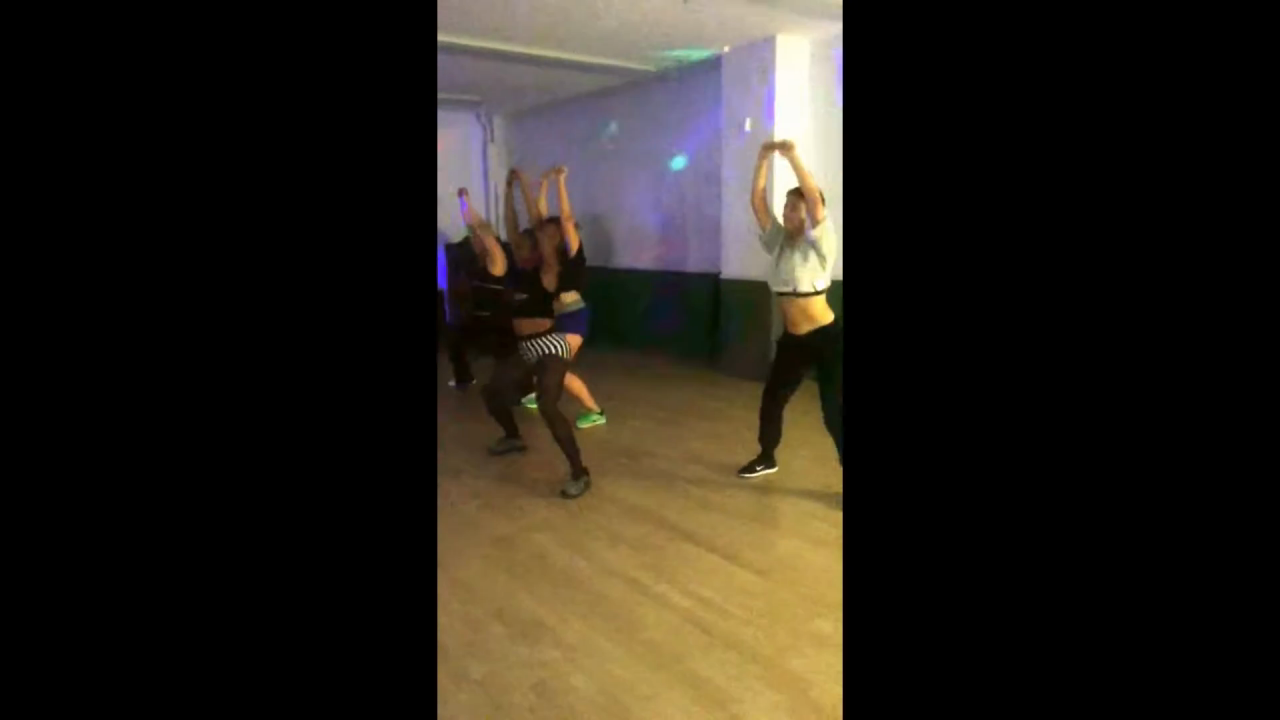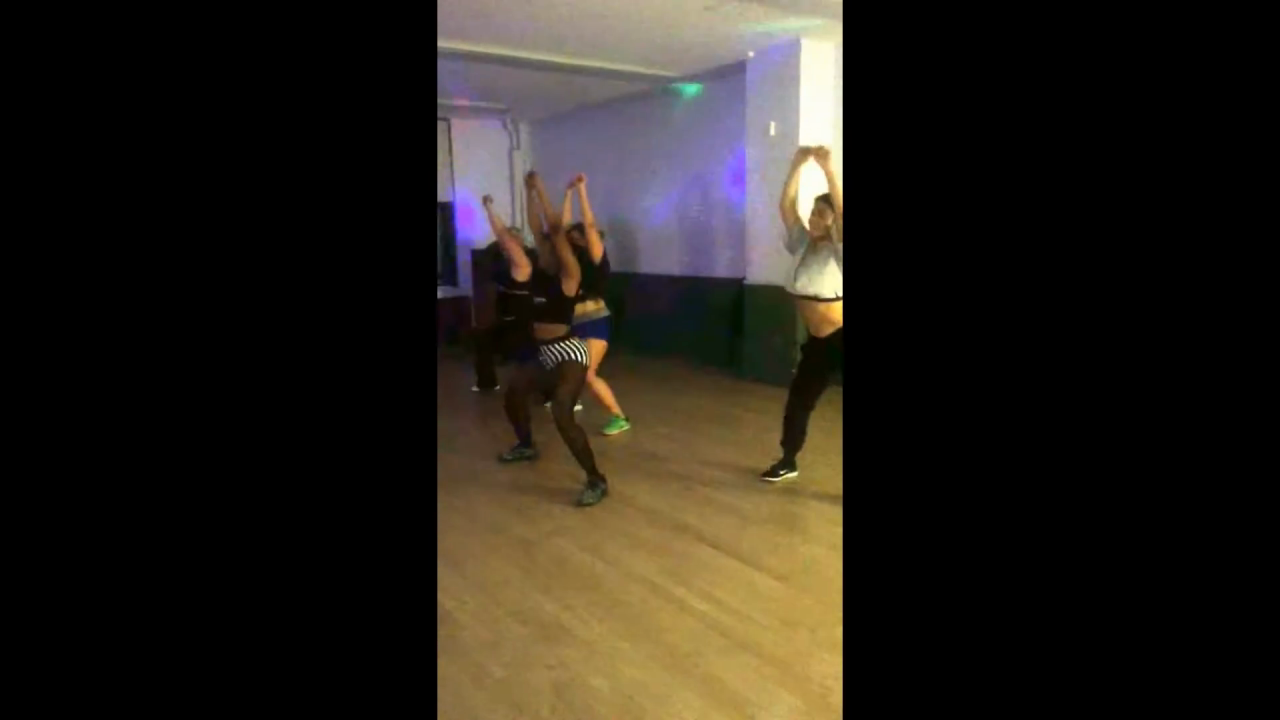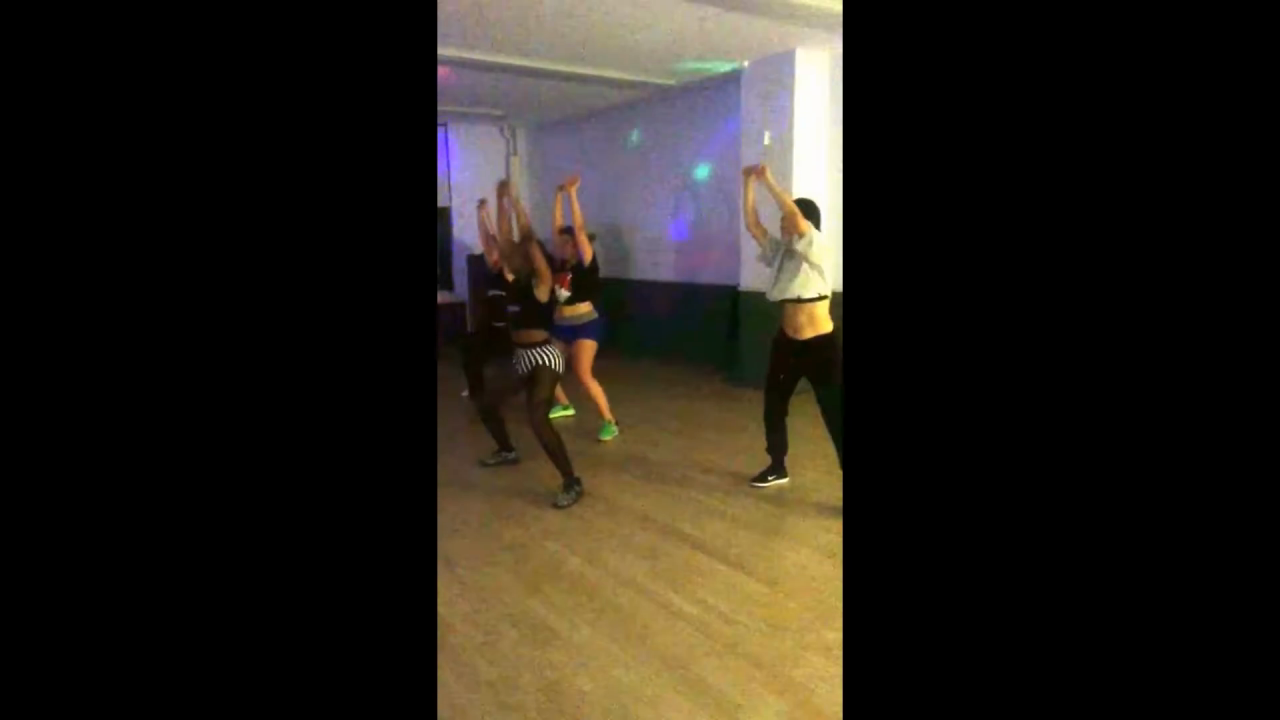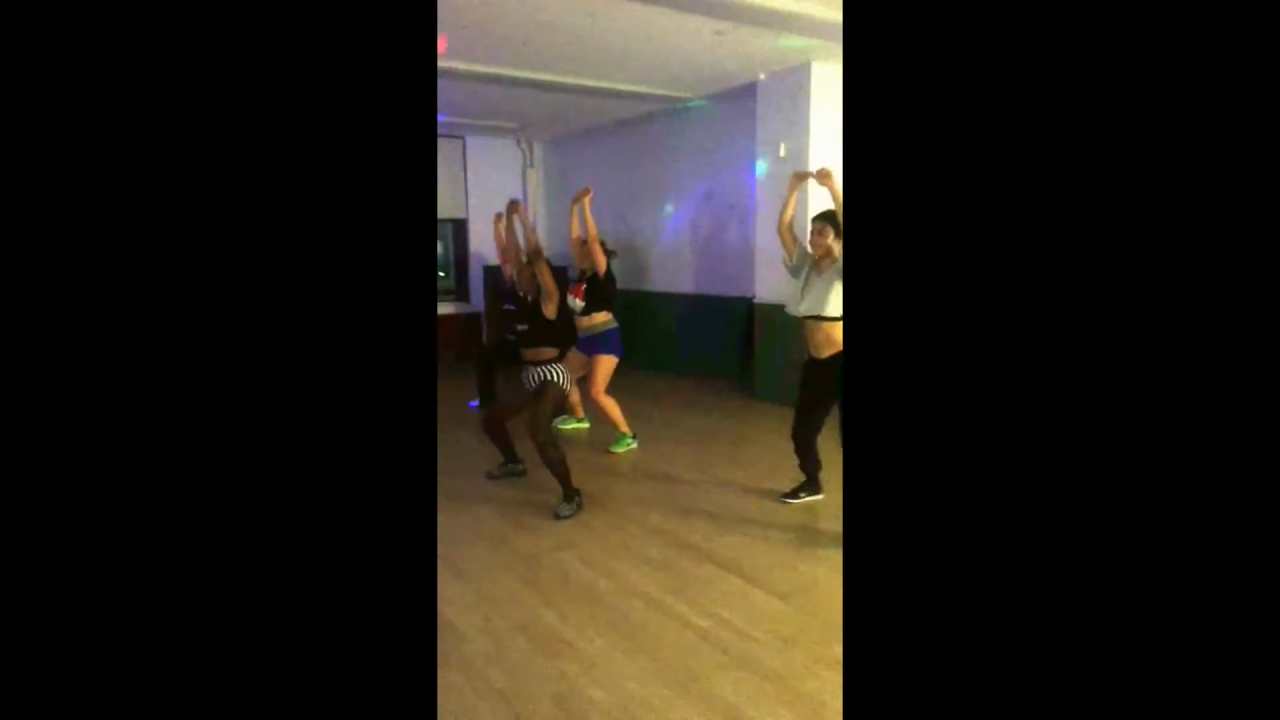
dt=0.5s
person 1, frame 1
left shoulder: (820, 239)
right shoulder: (779, 239)
left elbow: (815, 198)
right elbow: (758, 204)
left wrist: (793, 157)
right wrist: (763, 162)
left hip: (825, 337)
right hip: (792, 339)
left knee: (834, 412)
right knee: (772, 400)
right ankle: (766, 458)
person 1, frame 2
left shoulder: (839, 249)
right shoulder: (803, 243)
left elbow: (841, 209)
right elbow: (786, 205)
left wrist: (827, 168)
right wrist: (798, 165)
left hip: (838, 337)
right hip: (817, 342)
right knee: (797, 403)
right ankle: (788, 461)
person 1, frame 3
left shoulder: (817, 247)
right shoulder: (781, 250)
left elbow: (796, 214)
right elbow: (753, 224)
left wrist: (768, 179)
right wrist: (748, 184)
left hip: (820, 343)
right hip: (787, 342)
left knee: (834, 415)
right knee: (773, 408)
right ankle: (778, 467)
person 1, frame 4
left shoulder: (842, 267)
right shoulder: (805, 265)
left elbow: (845, 226)
right elbow: (784, 229)
left wrist: (832, 187)
right wrist: (794, 188)
left hip: (839, 361)
right hip: (816, 364)
left knee: (847, 438)
right knee: (802, 430)
right ankle: (812, 483)
person 2, frame 1
left shoulder: (547, 271)
right shoulder: (520, 270)
left elbow: (538, 229)
right elbow: (513, 231)
left hip: (550, 346)
right hip: (526, 346)
left knee: (547, 406)
right knee: (492, 392)
left ankle: (579, 472)
right ankle: (513, 437)
person 2, frame 2
left shoulder: (569, 276)
right shoulder: (541, 275)
left elbow: (557, 234)
left wrist: (540, 191)
right wrist: (531, 191)
left hip: (568, 352)
right hip: (545, 353)
left knee: (561, 416)
right knee: (513, 393)
left ankle: (596, 480)
right ankle: (526, 445)
person 2, frame 3
left shoulder: (541, 281)
right shoulder: (516, 281)
left elbow: (529, 238)
right elbow: (505, 240)
left wrist: (513, 197)
right wrist: (500, 201)
left hip: (544, 357)
right hip: (521, 358)
left knee: (538, 418)
right knee: (487, 403)
left ankle: (571, 482)
right ankle: (507, 450)
person 2, frame 4
left shoulder: (549, 298)
right shoulder: (525, 299)
left elbow: (536, 257)
right elbow: (513, 255)
left wrist: (522, 215)
right wrist: (510, 218)
left hip: (550, 374)
right hip: (530, 375)
left knee: (539, 433)
right knee: (491, 416)
left ankle: (571, 495)
right ankle: (513, 463)
person 3, frame 1
left shoulder: (572, 253)
right shoulder: (547, 253)
left elbow: (567, 219)
right elbow: (540, 216)
left wrist: (560, 182)
right wrist: (543, 182)
left hip: (573, 315)
right hip: (552, 315)
left ankle: (595, 412)
person 3, frame 2
left shoulder: (595, 261)
right shoulder: (573, 260)
left elbow: (590, 227)
right elbow: (566, 227)
left wrist: (582, 190)
right wrist: (569, 192)
left hip: (596, 323)
right hip: (574, 323)
left knee: (587, 375)
left ankle: (620, 418)
person 3, frame 3
left shoulder: (587, 264)
right shoulder: (564, 263)
left elbow: (579, 229)
right elbow: (558, 226)
left wrist: (572, 194)
right wrist: (559, 195)
left hip: (585, 324)
right hip: (561, 325)
left knee: (583, 373)
left ankle: (611, 423)
right ankle: (564, 405)
person 3, frame 4
left shoulder: (603, 276)
right shoulder: (583, 273)
left elbow: (593, 240)
right elbow: (576, 239)
left wrist: (586, 205)
right wrist: (574, 207)
left hip: (605, 337)
right hip: (585, 338)
left knee: (596, 392)
left ankle: (628, 436)
right ankle: (579, 417)
person 4, frame 1
left shoulder: (496, 257)
right shoulder: (477, 259)
left elbow: (479, 227)
right elbow: (471, 225)
left wrist: (466, 200)
right wrist: (463, 200)
left hip: (498, 319)
right hip: (478, 317)
left knee: (506, 354)
right knee: (455, 339)
right ankle: (464, 378)
person 4, frame 2
right shoulder: (503, 260)
right elbow: (498, 231)
right wrist: (489, 209)
left hip: (522, 323)
right hip: (507, 322)
right knee: (483, 341)
right ankle: (487, 383)
person 4, frame 3
right shoulder: (493, 270)
left elbow: (498, 240)
right elbow: (485, 238)
left wrist: (486, 213)
right wrist: (481, 212)
left hip: (509, 328)
right hip: (492, 327)
right knee: (470, 347)
right ankle: (476, 389)
person 4, frame 4
right shoulder: (508, 283)
left elbow: (515, 251)
right elbow: (501, 250)
left wrist: (504, 225)
right wrist: (497, 225)
right hip: (509, 340)
right knee: (485, 358)
right ankle: (487, 399)
